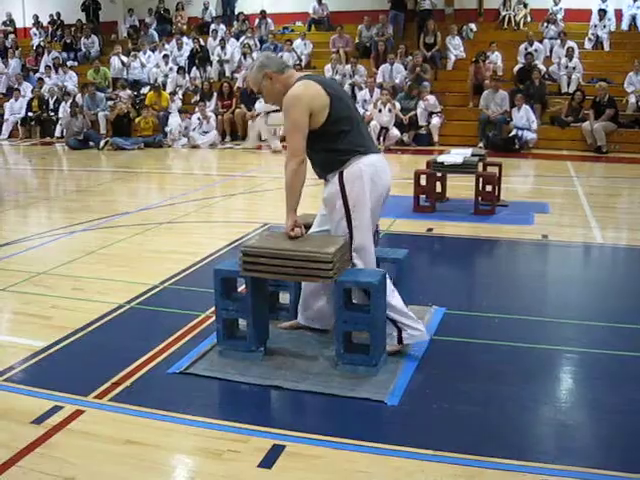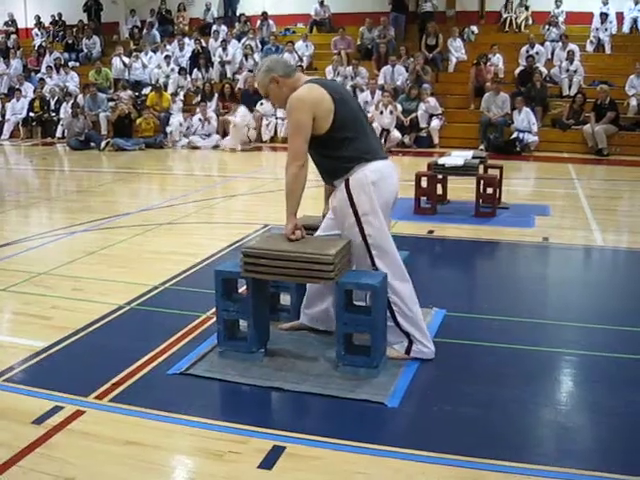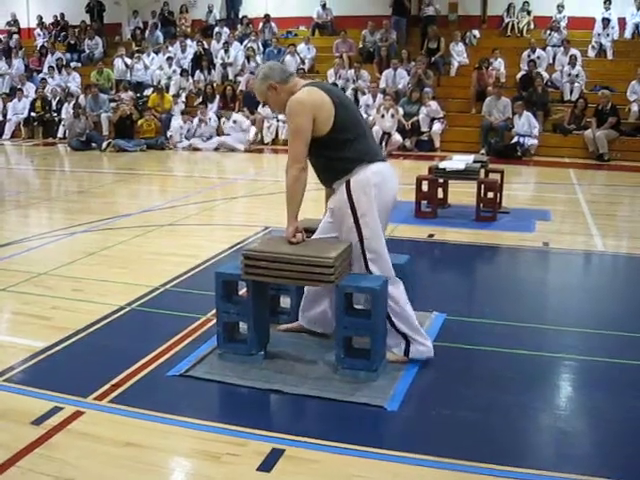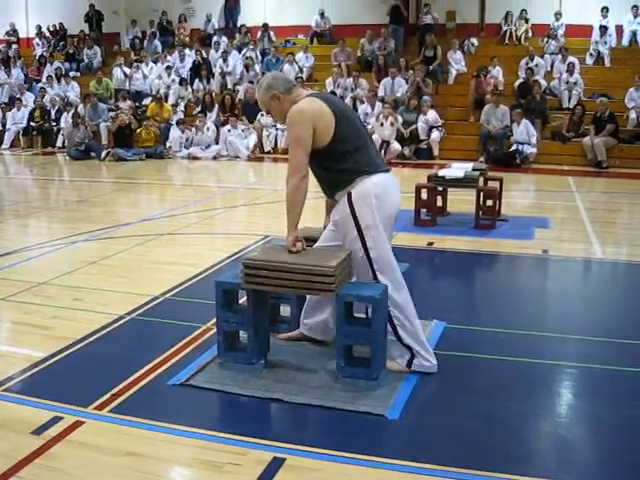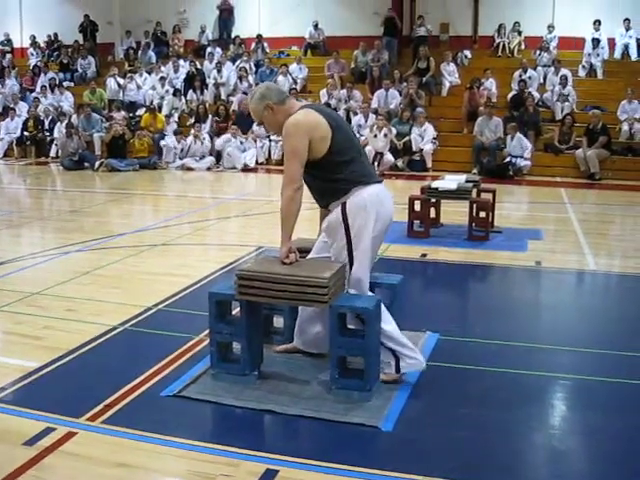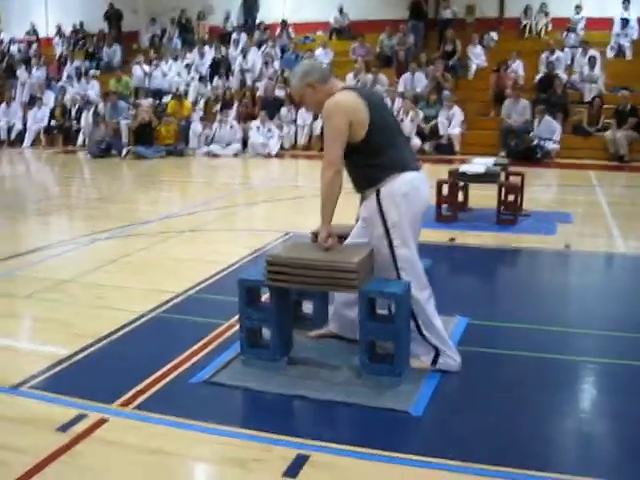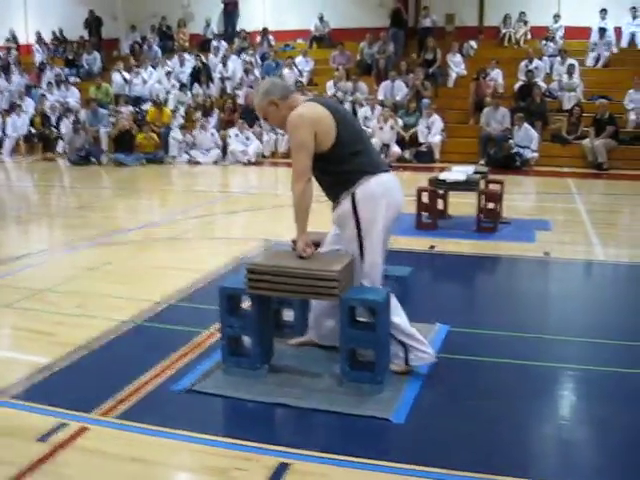
dt=0.4s
person 1, frame 1
left shoulder: (296, 95)
right shoulder: (314, 86)
left elbow: (295, 159)
left wrist: (291, 215)
right wrist: (330, 190)
left hip: (356, 174)
right hip: (356, 172)
left knee: (357, 260)
left ankle: (401, 330)
right ankle: (314, 316)
person 1, frame 2
left shoulder: (301, 98)
right shoulder: (323, 89)
left elbow: (296, 164)
left wrist: (290, 218)
right wrist: (329, 202)
left hip: (363, 182)
right hip: (370, 175)
left knee: (379, 265)
left ankle: (411, 343)
right ankle: (316, 317)
person 1, frame 3
left shoulder: (300, 101)
right shoulder: (319, 94)
left elbow: (297, 166)
left wrist: (292, 221)
right wrist: (330, 206)
left hip: (363, 183)
right hip: (364, 179)
left knee: (372, 268)
left ankle: (408, 344)
right ankle: (314, 319)
person 1, frame 4
left shoulder: (300, 111)
right shoulder: (322, 103)
left elbow: (297, 176)
left wrist: (292, 230)
right wrist: (330, 218)
left hip: (365, 194)
right hip: (371, 188)
left knee: (378, 278)
left ankle: (413, 355)
right ankle: (316, 327)
person 1, frame 5
left shoulder: (296, 123)
right shoulder: (314, 115)
left elbow: (292, 186)
left wrist: (285, 241)
right wrist: (324, 227)
left hip: (359, 205)
right hip: (363, 201)
left knee: (350, 288)
left ankle: (398, 358)
right ankle: (310, 340)
person 1, frame 6
left shoulder: (336, 105)
right shoulder: (358, 97)
left elbow: (332, 170)
left wrist: (325, 225)
right wrist: (364, 207)
left hip: (394, 191)
right hip: (398, 186)
left knee: (404, 277)
left ankle: (437, 353)
right ankle: (345, 324)
person 1, frame 7
left shoulder: (300, 116)
right shoulder: (320, 108)
left elbow: (302, 180)
left wrist: (301, 235)
right wrist: (339, 215)
left hip: (368, 195)
right hip: (372, 190)
left knee: (364, 280)
left ankle: (409, 350)
right ankle: (324, 332)
